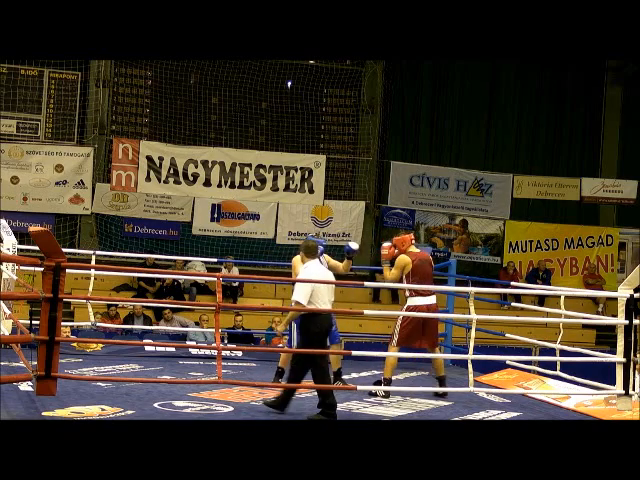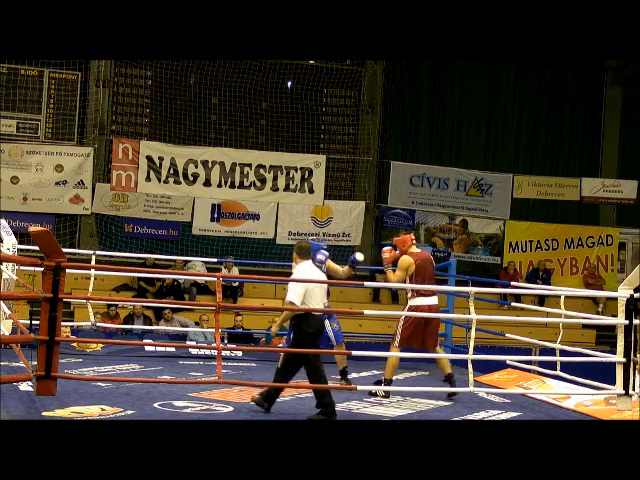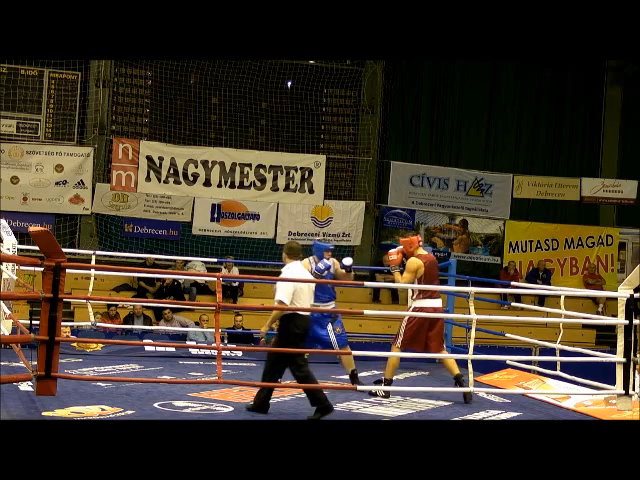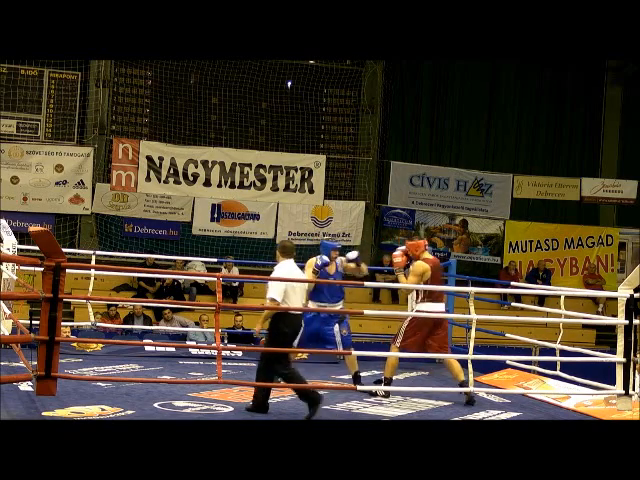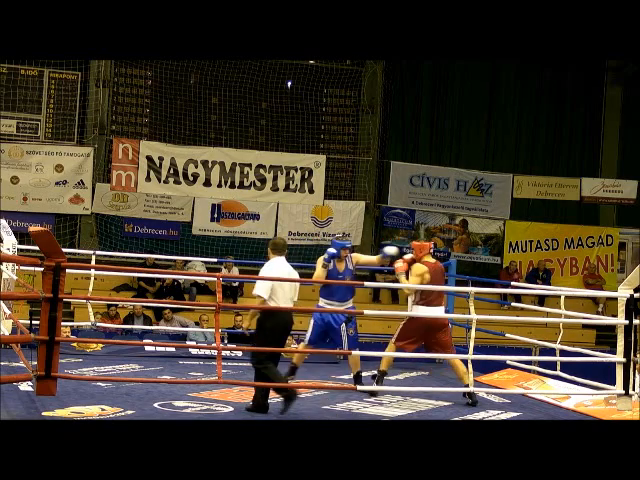
dt=0.1s
person 1, frame 1
left shoulder: (306, 273)
right shoulder: (328, 273)
left elbow: (299, 305)
left wrist: (284, 323)
left hip: (313, 321)
right hip: (325, 319)
left knee: (318, 365)
right knee: (299, 363)
left ankle: (328, 410)
right ankle: (282, 401)
person 1, frame 2
left shoulder: (299, 275)
right shoulder: (319, 274)
left elbow: (292, 305)
right elbow: (322, 303)
left wrist: (278, 323)
left hip: (304, 322)
right hip: (316, 321)
left knee: (313, 366)
right knee: (289, 362)
left ankle: (327, 408)
right ankle: (267, 398)
person 1, frame 3
left shoulder: (288, 274)
right shoulder: (307, 275)
left elbow: (282, 305)
left wrist: (268, 324)
left hip: (291, 323)
right hip: (303, 320)
left knee: (299, 366)
right knee: (275, 361)
left ankle: (322, 404)
right ankle: (261, 402)
person 1, frame 4
left shoulder: (279, 272)
right shoulder: (300, 273)
left elbow: (274, 303)
left wrist: (260, 322)
left hip: (282, 320)
right hip: (295, 319)
left knee: (280, 365)
right knee: (266, 361)
left ankle: (311, 397)
right ankle: (259, 402)
person 1, frame 5
left shoulder: (269, 269)
right shoulder: (293, 272)
left elbow: (261, 300)
left wrist: (249, 319)
left hip: (271, 317)
right hip: (286, 317)
left knee: (261, 361)
right knee: (270, 360)
left ankle: (287, 392)
right ankle: (260, 402)
person 2, frame 1
left shoulder: (403, 258)
right shoulder: (427, 256)
left elbow: (389, 279)
left wrist: (386, 260)
left hip: (414, 305)
right hip: (431, 304)
left knee: (394, 345)
right knee: (432, 346)
left ankle: (385, 386)
right ankle: (442, 384)
person 2, frame 2
left shoulder: (405, 259)
right shoulder: (428, 256)
left elbow: (394, 282)
left wrist: (387, 264)
left hip: (416, 306)
right hip: (433, 304)
left knee: (395, 347)
right knee: (434, 347)
left ankle: (385, 387)
right ankle: (451, 382)
person 2, frame 3
left shoulder: (413, 261)
right shoulder: (432, 258)
left elbow: (402, 284)
left wrist: (394, 266)
left hip: (420, 308)
right hip: (436, 307)
left knee: (397, 346)
right knee: (439, 350)
left ankle: (385, 386)
right ankle: (461, 384)
person 2, frame 4
left shoulder: (419, 265)
right shoulder: (435, 261)
left elbow: (407, 288)
left wrist: (399, 269)
right wrist: (408, 260)
left hip: (423, 312)
right hip: (440, 311)
left knee: (396, 347)
right knee: (444, 353)
left ankle: (385, 387)
right ankle: (466, 389)
person 2, frame 5
left shoulder: (419, 268)
right shoulder: (439, 266)
left elbow: (409, 291)
left wrist: (401, 273)
left hip: (420, 314)
right hip: (439, 316)
left knee: (394, 344)
right knee: (450, 354)
left ankle: (379, 381)
right ankle: (469, 391)
person 3, frame 1
left shoulder: (324, 258)
right shoulder: (298, 259)
left elbow: (344, 270)
left wrist: (349, 257)
left knee: (335, 341)
right knee: (292, 345)
left ankle: (338, 378)
right ankle: (278, 375)
person 3, frame 2
left shoulder: (326, 262)
left elbow: (342, 274)
left wrist: (352, 264)
right wrist: (317, 264)
left knee: (338, 341)
left ankle: (344, 377)
person 3, frame 3
left shoulder: (333, 262)
right shoulder: (306, 263)
left elbow: (347, 279)
left wrist: (348, 270)
right wrist: (317, 273)
left hip: (328, 312)
left knee: (342, 344)
left ankle: (354, 380)
person 3, frame 4
left shoulder: (342, 261)
right shoulder: (312, 263)
left elbow: (362, 272)
right elbow: (307, 286)
left wrist: (357, 261)
right wrist: (316, 269)
left hip: (335, 312)
right hip: (314, 312)
left knee: (346, 346)
right knee: (297, 344)
left ankle: (357, 381)
person 3, frame 5
left shoulder: (353, 258)
right shoulder: (323, 260)
left elbow: (376, 261)
right elbow: (317, 282)
left wrist: (385, 255)
right wrist: (326, 263)
left hip: (345, 311)
right hip: (324, 309)
left knee: (351, 347)
right knee: (308, 343)
left ankle: (358, 381)
right ankle: (291, 372)
